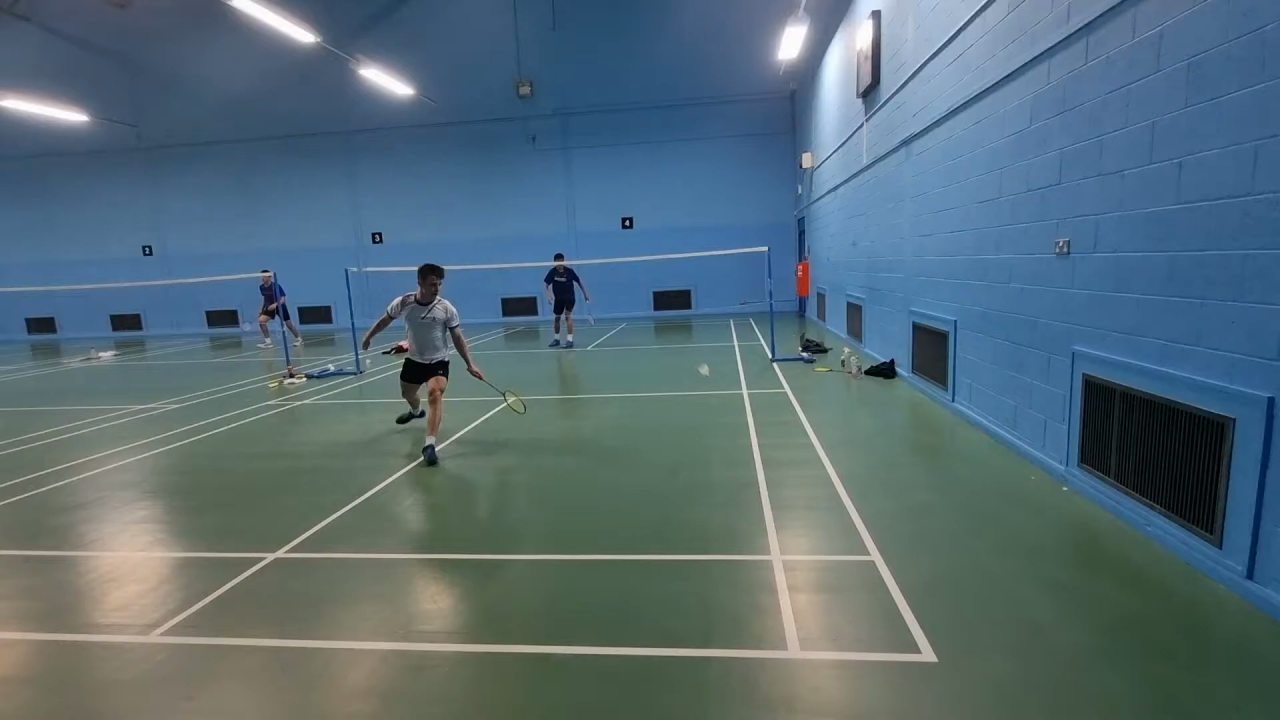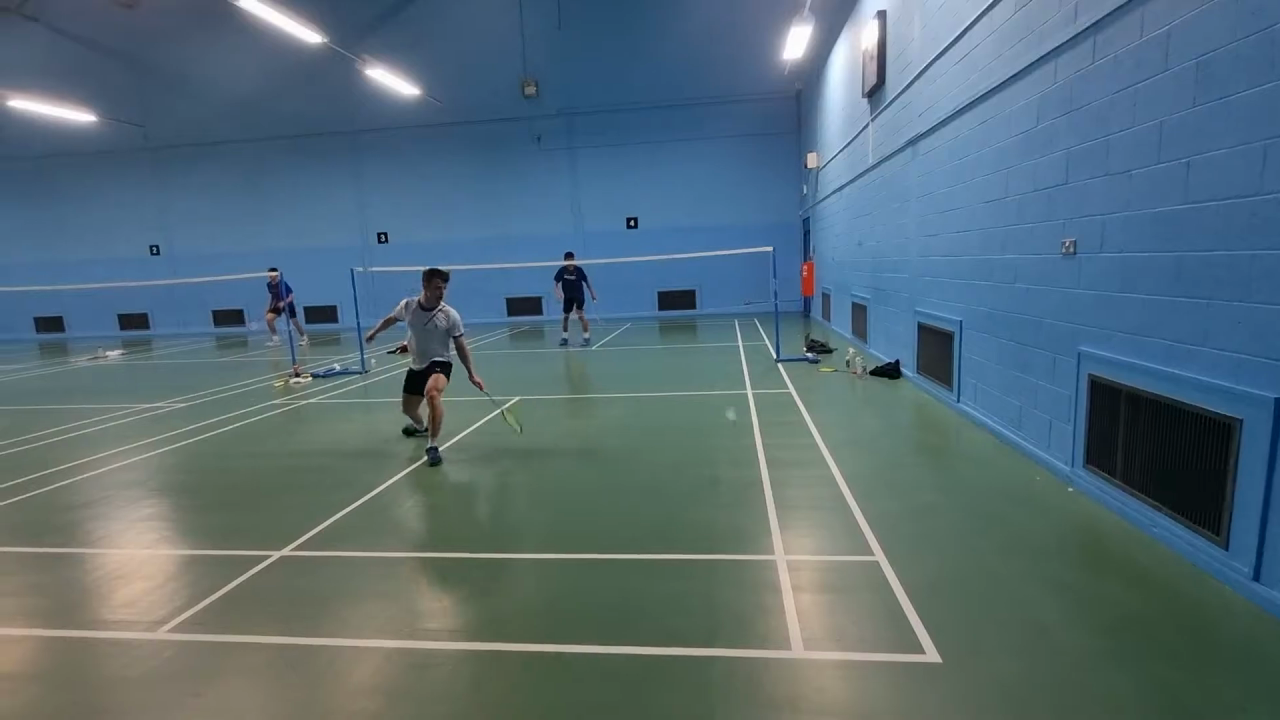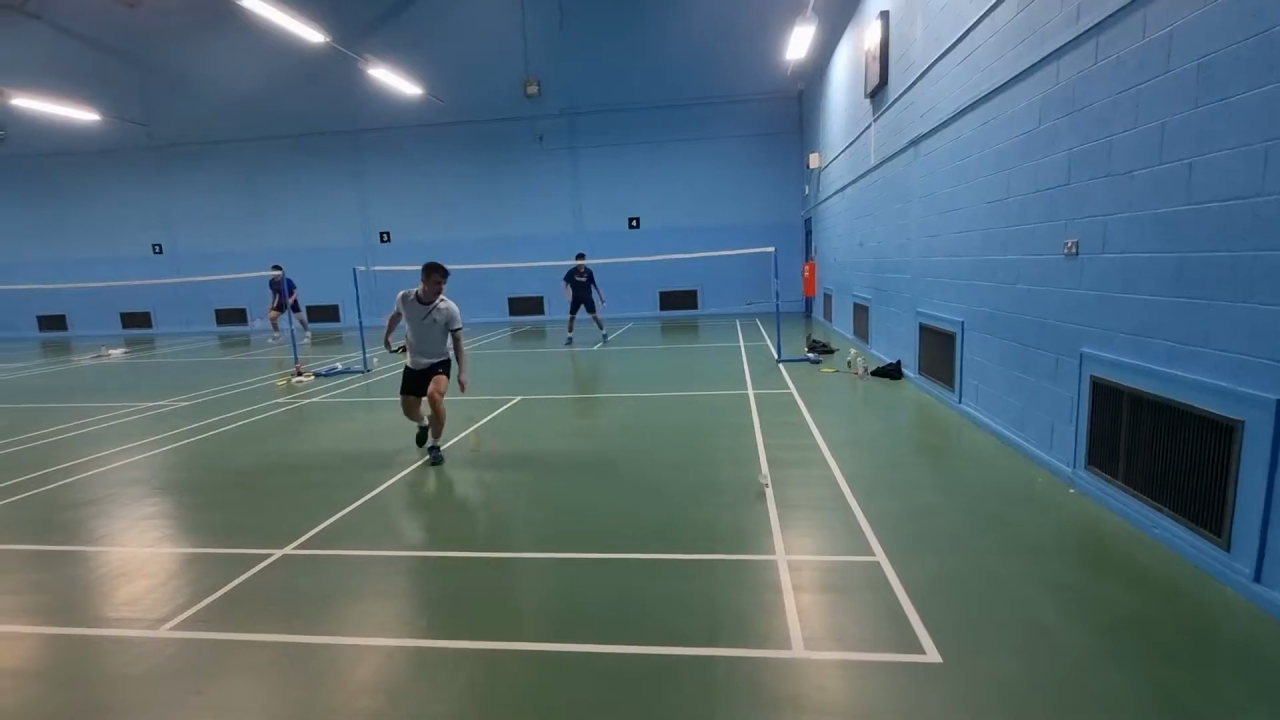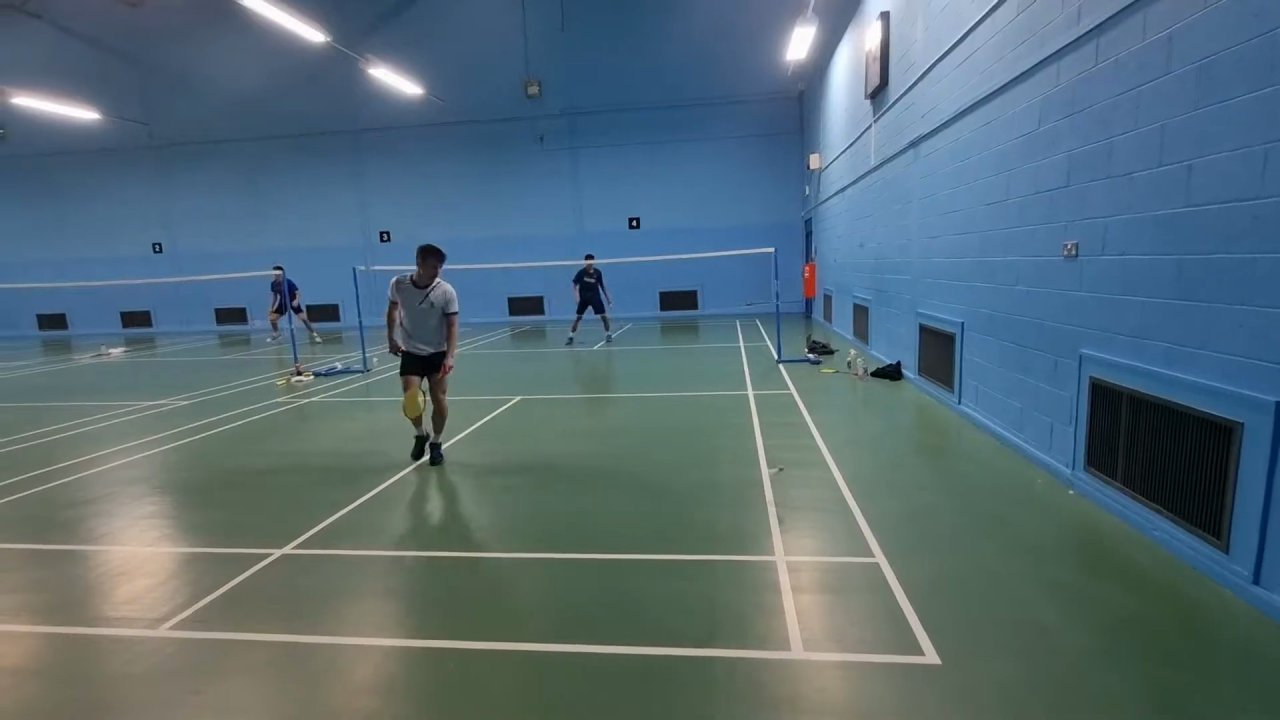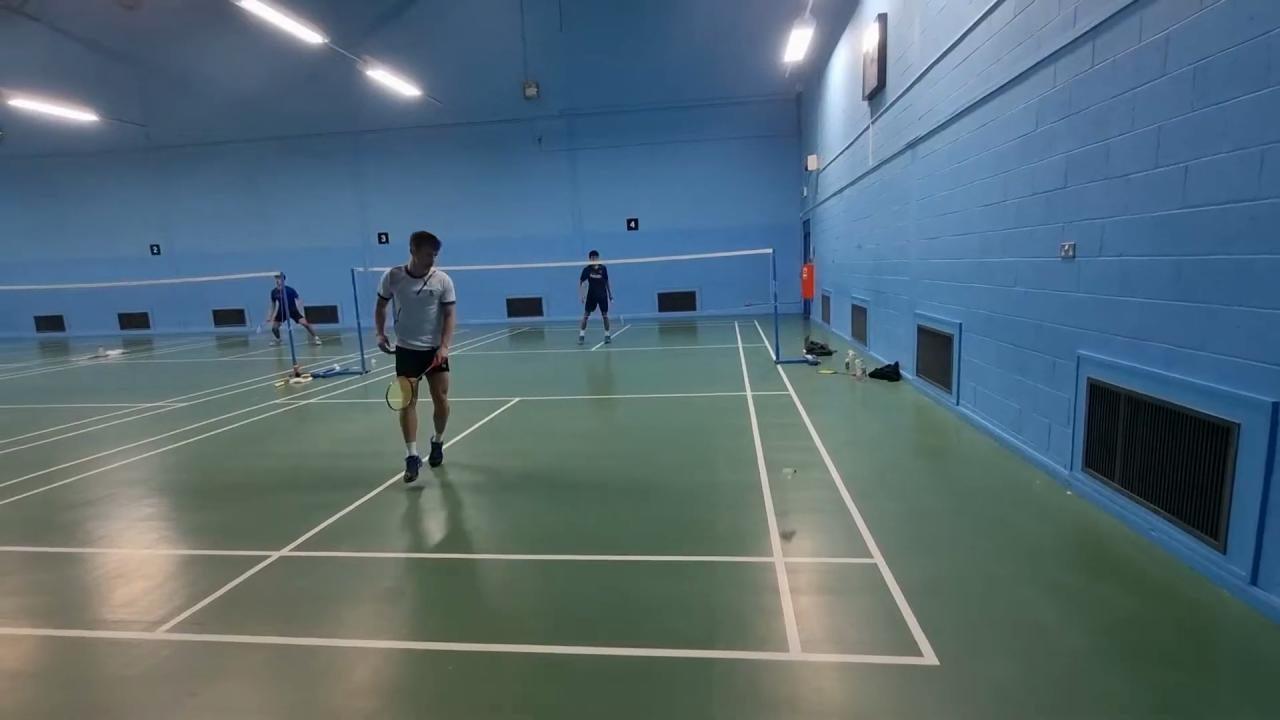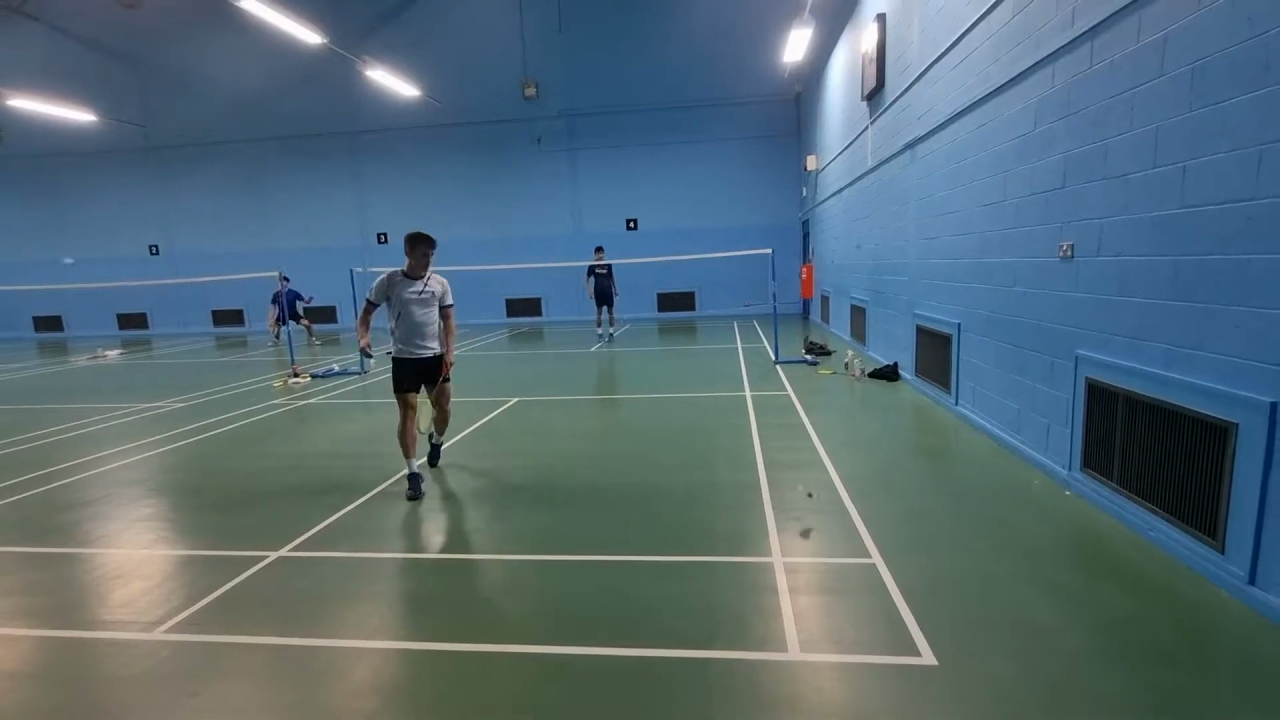
dt=0.1s
person 1, frame 1
left shoulder: (446, 308)
right shoulder: (403, 303)
left elbow: (458, 338)
right elbow: (386, 319)
left wrist: (470, 364)
right wrist: (369, 336)
left hip: (437, 360)
right hip: (415, 359)
left knee: (434, 393)
right knee: (407, 393)
left ankle: (430, 445)
right ankle: (416, 410)
person 1, frame 2
left shoulder: (450, 315)
right shoulder: (407, 306)
left elbow: (461, 346)
right elbow: (392, 318)
left wrist: (472, 374)
right wrist: (374, 332)
left hip: (439, 363)
right hip: (416, 366)
left knee: (433, 392)
right knee: (408, 409)
left ankle: (433, 447)
right ankle: (420, 426)
person 1, frame 3
left shoulder: (449, 308)
right shoulder: (404, 298)
left elbow: (458, 342)
right elbow: (396, 316)
left wrist: (462, 373)
right wrist: (387, 335)
left hip: (439, 363)
right hip: (414, 366)
left knee: (435, 396)
right knee: (409, 410)
left ankle: (434, 446)
right ankle: (423, 424)
person 1, frame 4
left shoulder: (446, 292)
right shoulder: (398, 284)
left elbow: (452, 326)
right elbow: (392, 308)
left wrist: (449, 356)
right wrist: (391, 337)
left hip: (437, 353)
right hip: (410, 352)
left knee: (439, 397)
right knee: (411, 396)
left ankle: (436, 443)
right ankle: (420, 435)
person 1, frame 5
left shoulder: (443, 280)
right shoulder: (393, 276)
left elbow: (449, 316)
right elbow: (381, 305)
left wrist: (443, 347)
right wrist: (381, 332)
left hip: (435, 348)
right hip: (406, 348)
left knee: (440, 398)
right knee: (408, 398)
left ankle: (437, 442)
right ankle: (412, 458)
person 1, frame 6
left shoulder: (440, 284)
right shoulder: (387, 281)
left elbow: (448, 320)
right elbow: (367, 312)
left wrist: (449, 352)
right wrist: (363, 337)
left hip: (434, 356)
right hip: (403, 357)
left knee: (443, 407)
right knee: (408, 409)
left ankle: (436, 441)
right ankle: (413, 473)
